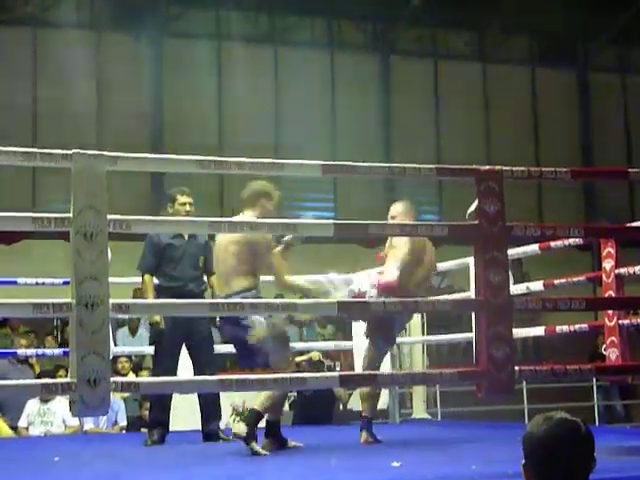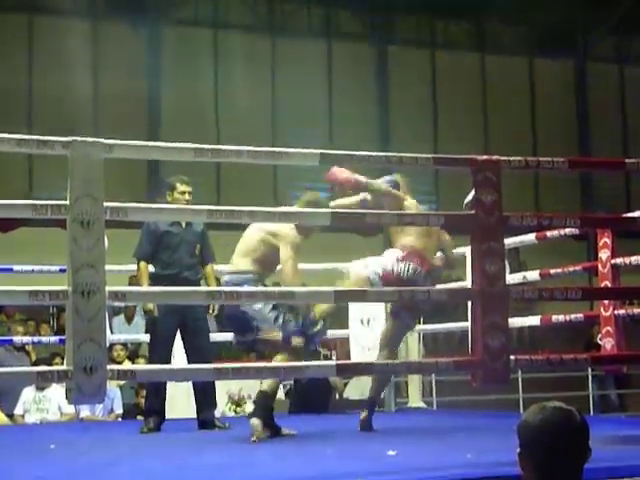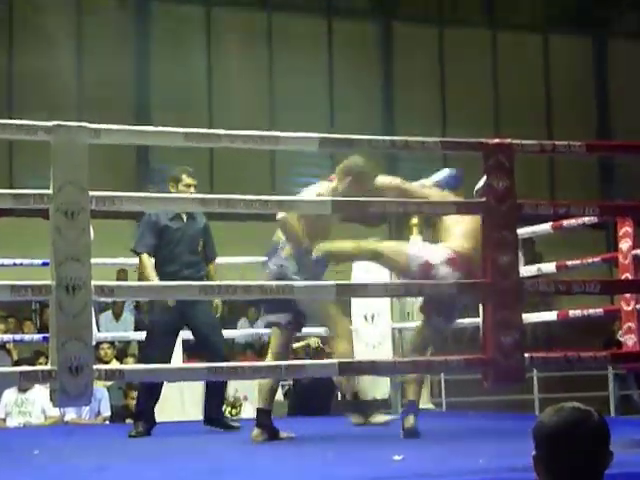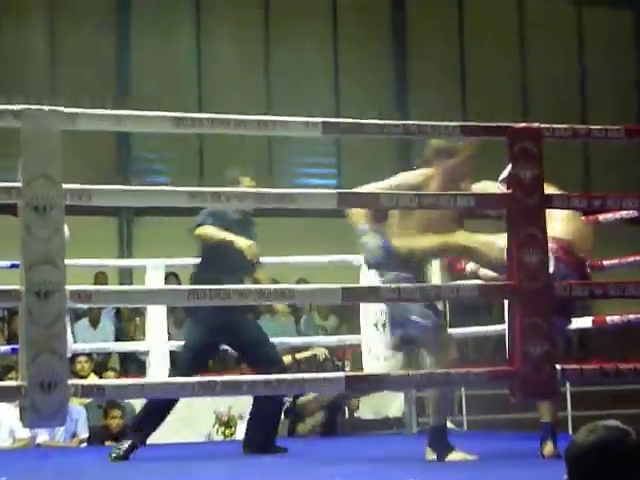
dt=0.3s
person 1, frame 1
right shoulder: (257, 231)
right elbow: (281, 280)
left wrist: (287, 244)
right wrist: (310, 292)
left hip: (228, 311)
left knee: (280, 368)
right knee: (284, 372)
left ankle: (274, 437)
person 1, frame 2
left shoulder: (278, 220)
right shoulder: (289, 234)
right elbow: (291, 283)
right wrist: (309, 322)
left hip: (236, 289)
right hip: (243, 289)
left knee: (273, 351)
right knee: (291, 348)
person 1, frame 3
left shoulder: (335, 199)
right shoulder: (318, 196)
right elbow: (283, 216)
right wrist: (302, 250)
left hip: (292, 268)
right hip: (292, 266)
left knee: (278, 350)
right knee: (341, 330)
left ankle: (263, 424)
right ankle: (359, 409)
person 1, frame 4
right shoulder: (411, 184)
right wrist: (370, 240)
left hip: (414, 282)
right hip: (400, 280)
right knee: (447, 357)
right ankle: (439, 443)
person 2, frame 1
left shoulder: (404, 232)
right shoulder: (429, 252)
left elbow: (405, 252)
right elbow: (424, 288)
left wrist: (393, 275)
left hip: (381, 289)
right hip: (402, 308)
right knee: (370, 366)
person 2, frame 2
left shoulder: (399, 201)
left elbow: (379, 190)
right elbow: (449, 256)
left hip: (404, 261)
right hip: (424, 280)
right knee: (389, 345)
right ankle: (369, 410)
person 2, frame 3
left shoulder: (442, 198)
right shoulder: (480, 222)
left elbow: (398, 186)
left hip: (444, 262)
right hip: (460, 282)
left knee: (370, 248)
right knee: (419, 348)
right ankle: (410, 414)
person 2, frame 4
left shoulder: (541, 190)
right wrist: (473, 270)
left hip: (551, 254)
right hip: (574, 276)
left knee: (462, 242)
right ankle: (548, 439)
person 3, frame 1
left shoulder: (201, 239)
right shoulder: (157, 237)
left elbow: (211, 274)
right elbow: (147, 275)
left knee: (206, 370)
right knee: (164, 370)
left ankle: (212, 428)
right ankle: (157, 429)
person 3, frame 2
left shoulder: (198, 228)
right shoulder: (155, 225)
left elbow: (206, 264)
right elbow: (143, 262)
left knee: (202, 356)
right knee: (159, 358)
left ankle: (207, 416)
right ankle: (153, 416)
person 3, frame 3
left shoulder: (200, 222)
right shoulder: (155, 218)
left elbow: (210, 261)
right elbow: (144, 255)
right wrist: (156, 285)
left hip: (197, 297)
right hip: (167, 298)
left knee: (218, 352)
right knee: (154, 359)
left ankle: (214, 412)
right ankle: (143, 419)
person 3, frame 4
left shoulder: (247, 225)
right shoulder: (217, 215)
right elbow: (200, 231)
right wrist: (234, 238)
left hip: (237, 312)
right hip: (208, 310)
left knee: (275, 370)
right knee: (180, 377)
left ankle: (259, 439)
right ankle: (134, 437)
